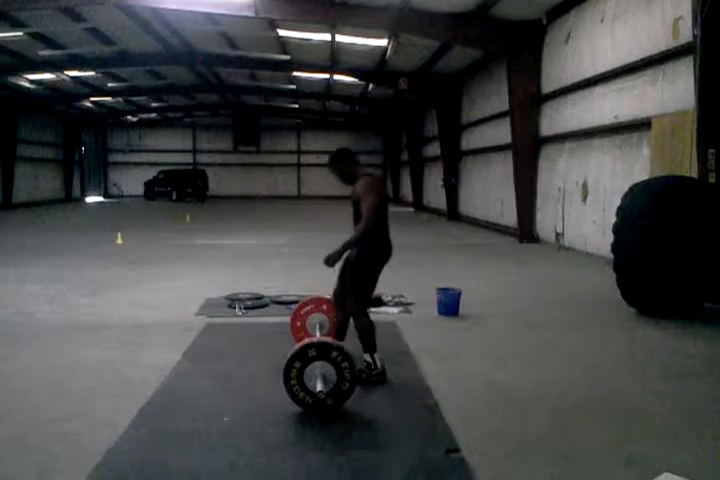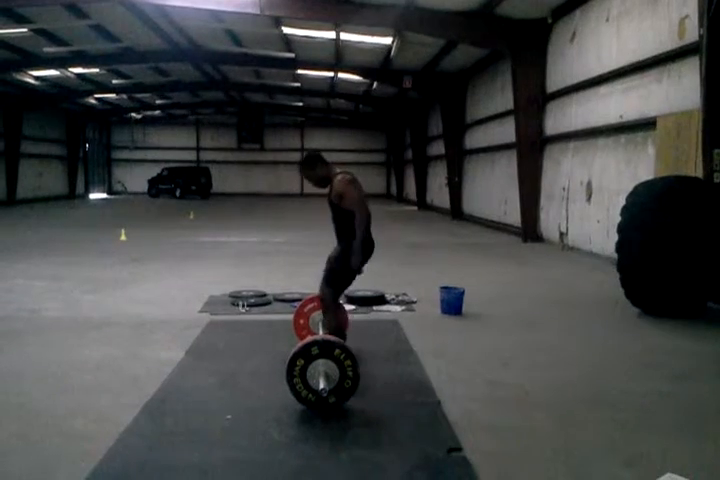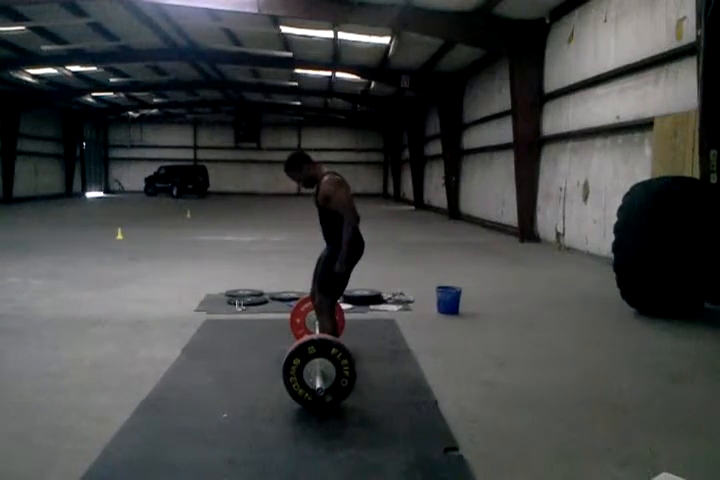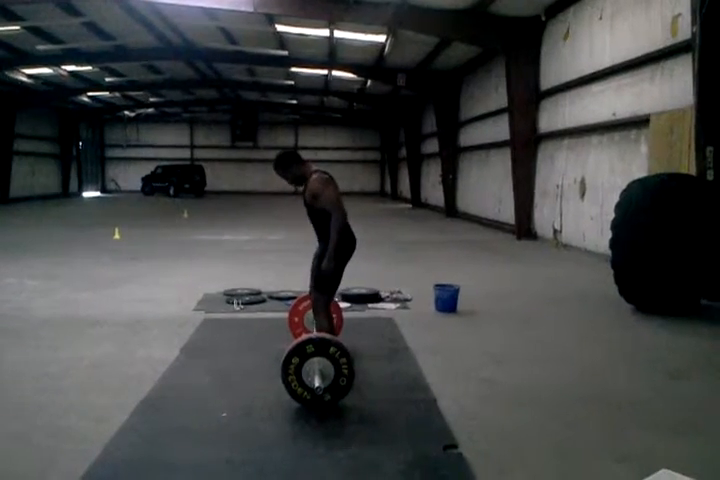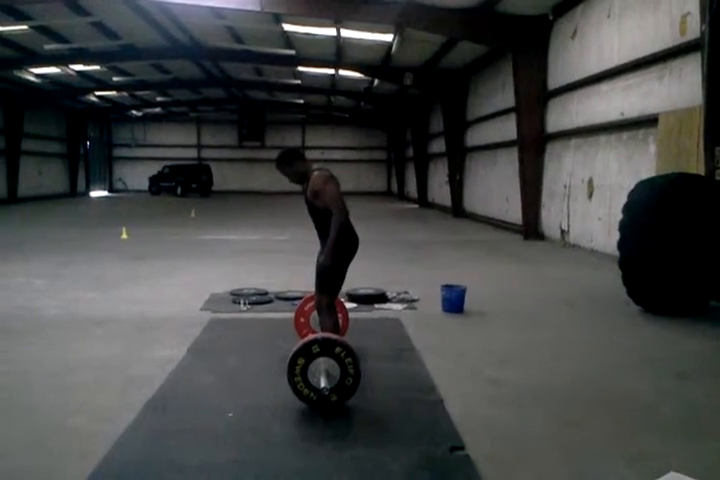
dt=0.4s
person 1, frame 1
left shoulder: (366, 184)
right shoulder: (365, 182)
left elbow: (367, 223)
left wrist: (340, 251)
left hip: (372, 250)
right hip: (365, 248)
left knee: (356, 307)
right knee: (339, 297)
left ankle: (374, 367)
person 1, frame 2
left shoulder: (343, 182)
right shoulder: (336, 183)
left elbow: (363, 214)
left wrist: (357, 254)
right wrist: (340, 248)
left hip: (353, 247)
right hip: (345, 244)
left knee: (327, 298)
right knee: (328, 296)
person 1, frame 3
left shoulder: (330, 183)
right shoulder: (324, 183)
left elbow: (351, 218)
left wrist: (343, 258)
left hip: (342, 248)
right hip: (335, 246)
left knee: (323, 305)
right knee: (316, 297)
person 1, frame 4
left shoulder: (318, 181)
right shoulder: (313, 181)
left elbow: (339, 216)
left wrist: (330, 256)
left hip: (336, 245)
right hip: (328, 243)
left knee: (320, 303)
right knee: (315, 298)
person 1, frame 5
left shoulder: (320, 178)
right shoulder: (312, 181)
left elbow: (340, 212)
left wrist: (328, 251)
left hip: (339, 245)
right hip: (333, 244)
left knee: (324, 303)
right knee: (322, 301)
